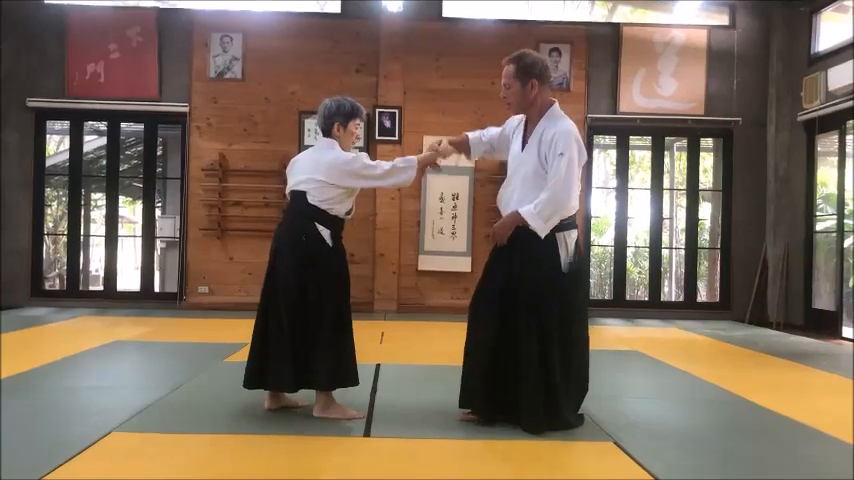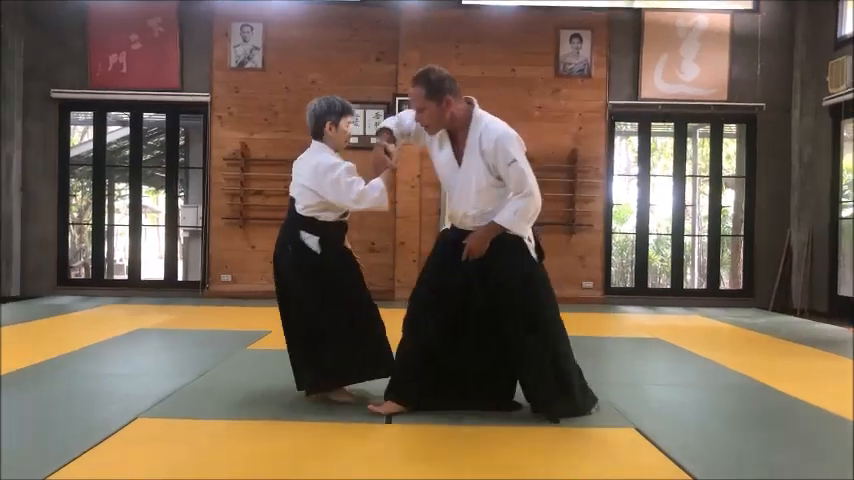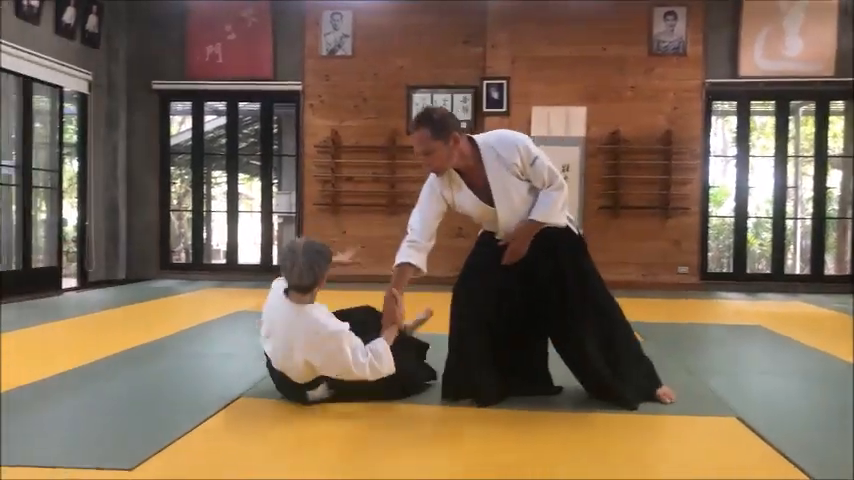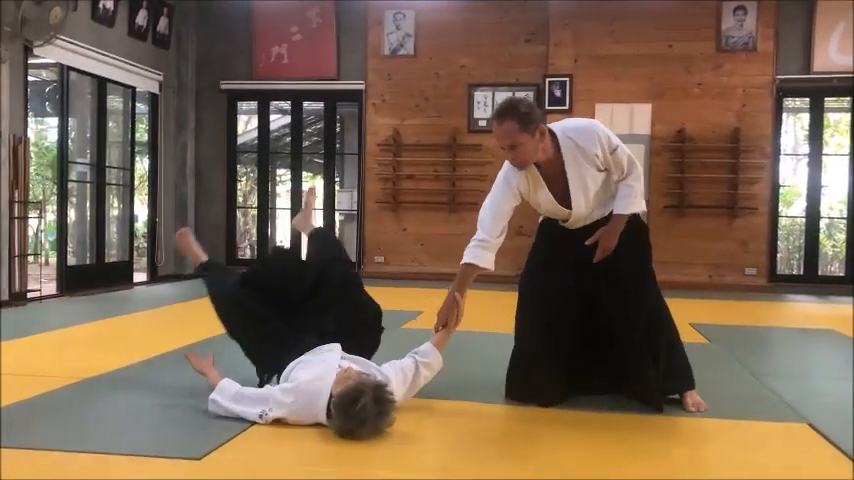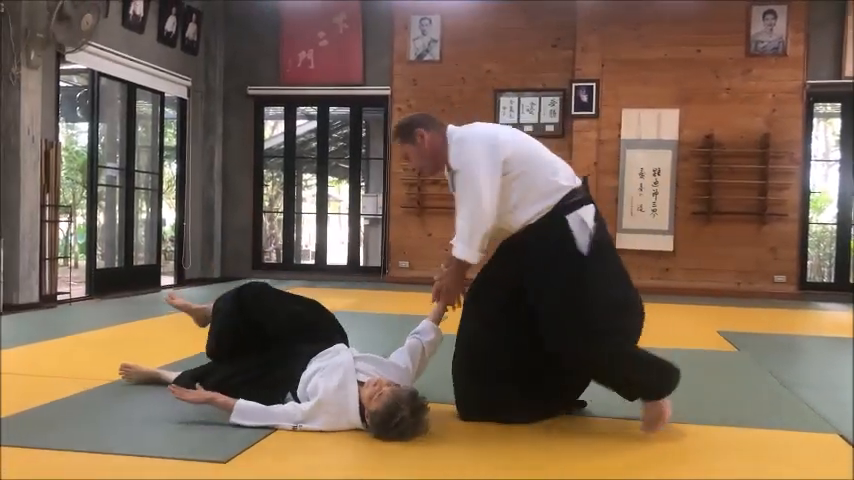
dt=0.5s
person 1, frame 1
left shoulder: (562, 132)
right shoulder: (520, 125)
left elbow: (558, 197)
right elbow: (485, 140)
left wrist: (511, 220)
right wrist: (449, 144)
left hip: (550, 245)
right hip: (518, 241)
left knee: (548, 333)
right knee: (489, 317)
left ankle: (554, 411)
right ankle: (489, 403)
person 1, frame 2
left shoulder: (496, 135)
right shoulder: (428, 125)
left elbow: (527, 197)
right elbow: (399, 122)
left wrist: (486, 234)
right wrist: (387, 136)
left hip: (506, 243)
right hip: (458, 237)
left knee: (534, 324)
right knee: (427, 312)
left ankle: (567, 399)
right ankle: (407, 394)
person 1, frame 3
left shoulder: (510, 145)
right shoulder: (439, 183)
left elbow: (556, 187)
right elbow: (417, 240)
left wrist: (526, 232)
right wrist: (393, 292)
left hip: (548, 236)
right hip: (498, 243)
left knee: (589, 311)
right knee: (471, 305)
left ankle: (641, 383)
right ankle: (478, 386)
person 1, frame 4
left shoulder: (589, 135)
right shoulder: (513, 175)
left elbow: (631, 175)
right elbow: (486, 238)
left wrist: (614, 228)
right wrist: (454, 296)
left hip: (614, 224)
right hip: (561, 232)
left knee: (639, 307)
right knee: (540, 298)
left ankle: (679, 384)
right ankle: (546, 385)
person 1, frame 5
left shoulder: (468, 143)
right shoulder: (456, 162)
left elbow: (477, 217)
right elbow: (470, 229)
left wrist: (455, 274)
right wrist: (448, 275)
left hip: (566, 224)
right hip: (532, 234)
left knee: (581, 324)
right knee: (491, 308)
left ankle: (652, 387)
right ankle: (506, 403)
person 2, frame 1
left shoulder: (302, 160)
right shoulder: (342, 162)
right elbow: (389, 172)
right wrist: (431, 156)
left hip: (291, 238)
right hip: (317, 244)
left knee: (286, 315)
right knee: (326, 320)
left ankle: (275, 392)
right ankle: (324, 400)
person 2, frame 2
left shoulder: (308, 159)
right shoulder: (330, 165)
right elbow: (362, 198)
left wrist: (341, 239)
right wrist: (384, 173)
left hip: (295, 245)
right hip: (312, 250)
left knee: (312, 318)
right knee: (341, 316)
left ankle: (314, 379)
right ankle: (328, 381)
person 2, frame 3
left shoulder: (277, 291)
right shoulder: (326, 330)
left elbow: (292, 276)
right elbow: (370, 365)
right wrist: (392, 327)
left knee: (363, 317)
left ankle: (403, 331)
person 2, frame 4
left shoulder: (305, 401)
right shoulder: (387, 391)
left elbow: (239, 400)
right elbow: (421, 362)
left wrist: (211, 374)
right wrist: (446, 329)
left hip: (290, 364)
right hip: (339, 349)
right knee: (339, 279)
left ankle: (202, 262)
right ankle: (309, 228)
person 2, frame 5
left shoulder: (335, 411)
right shoulder: (398, 375)
left elbow: (267, 415)
right elbow: (419, 343)
left wrist: (213, 398)
right wrist: (441, 306)
left hip: (295, 372)
right knee: (252, 299)
left ankle: (161, 376)
right ankle: (211, 313)
